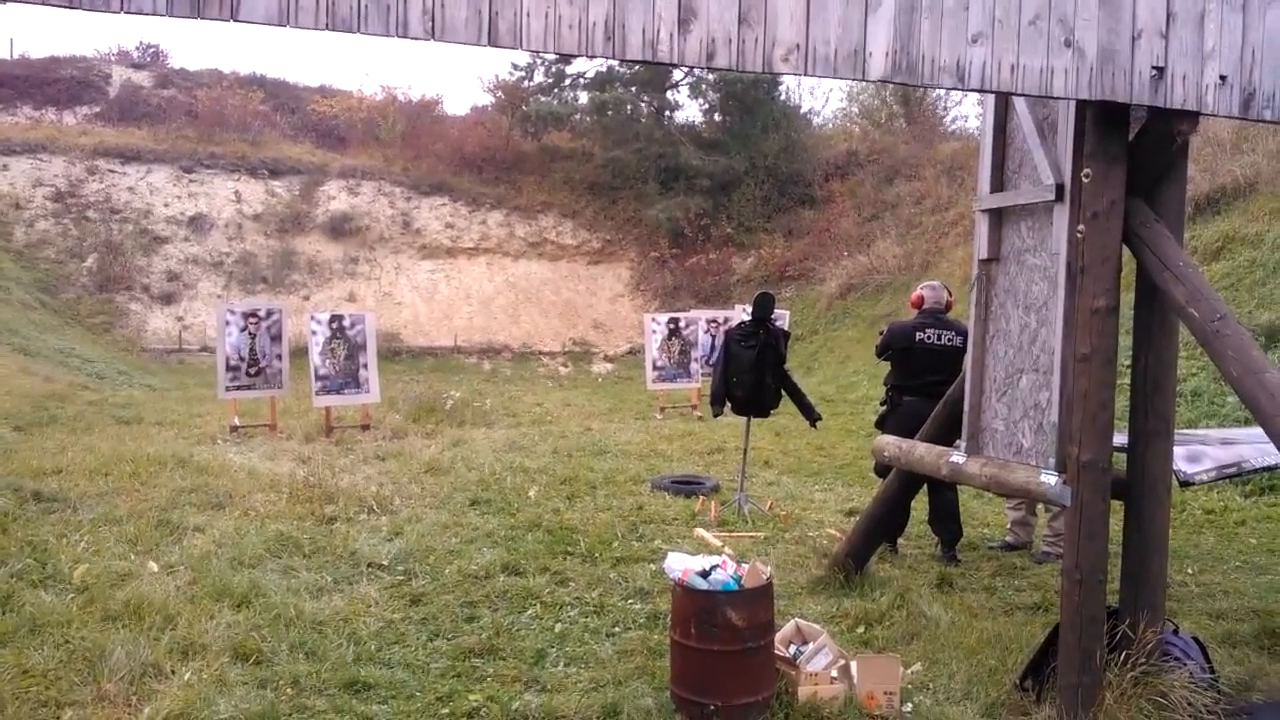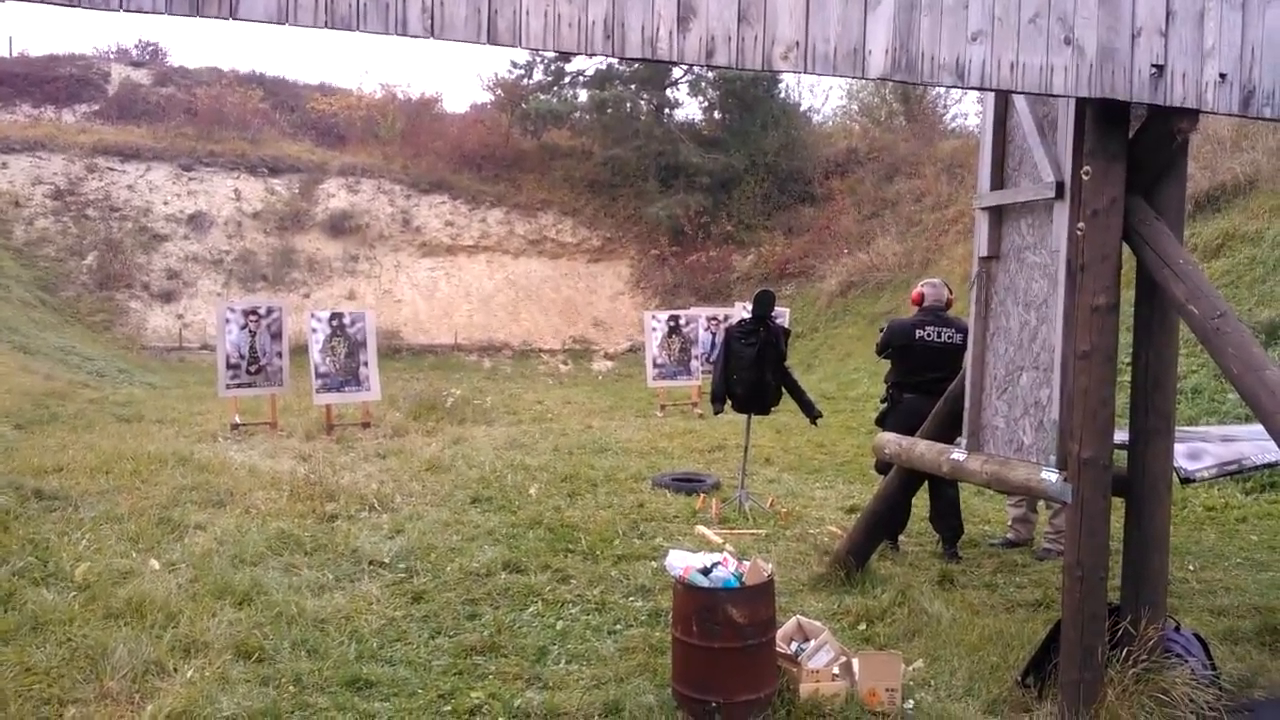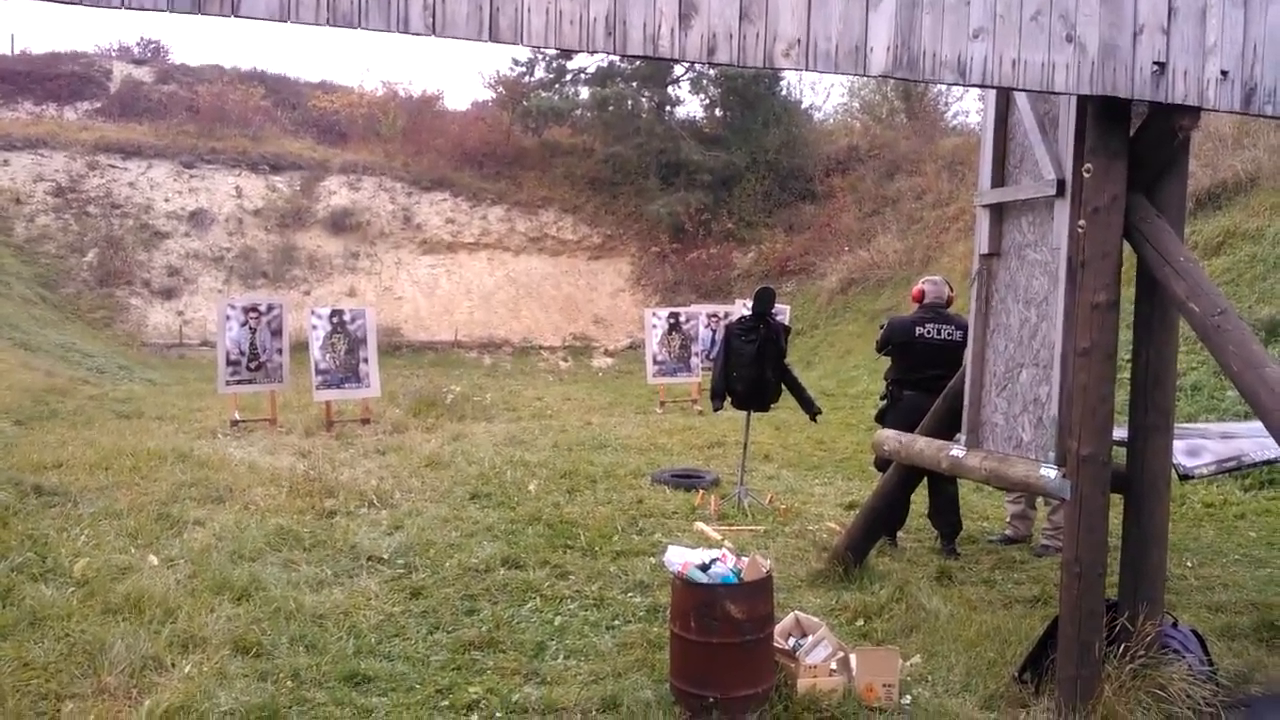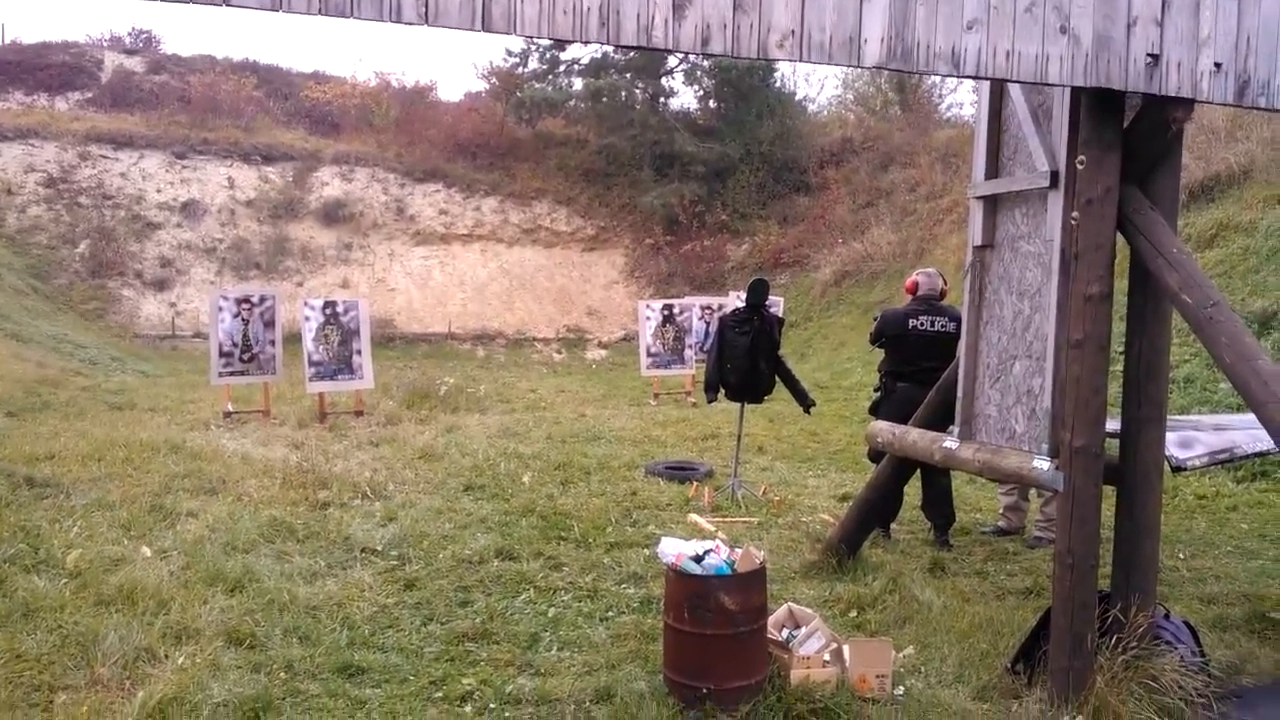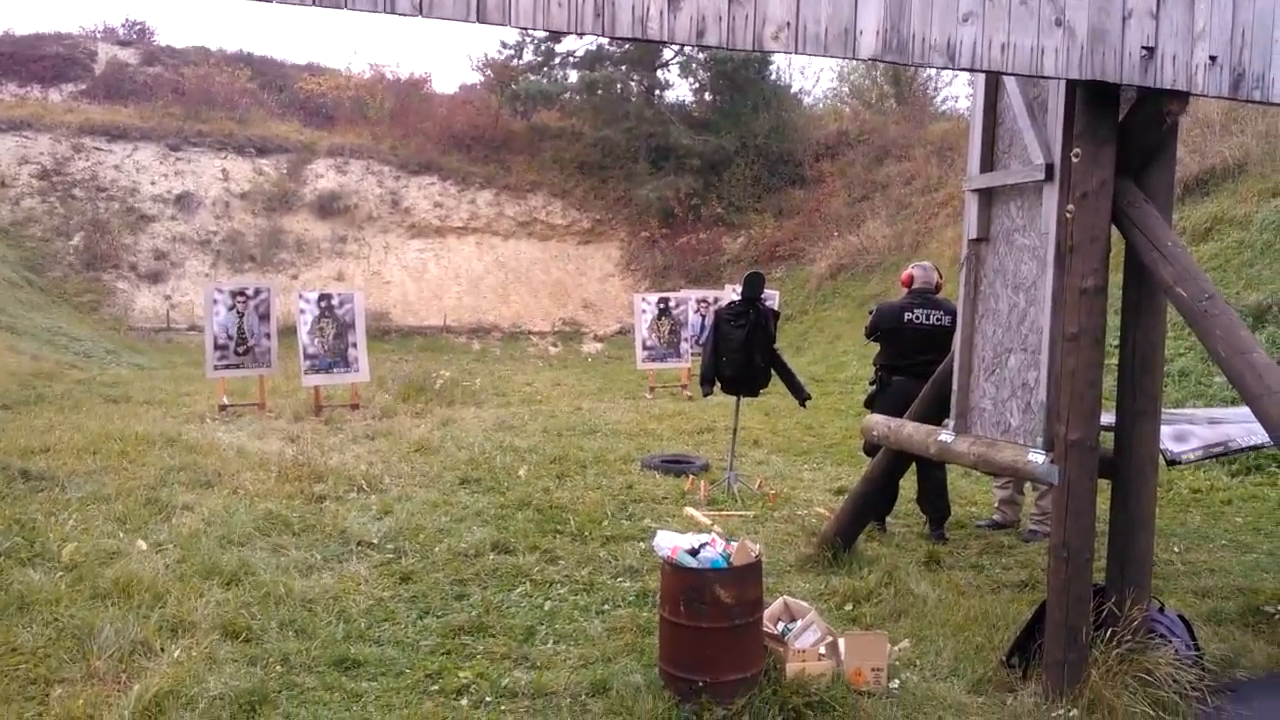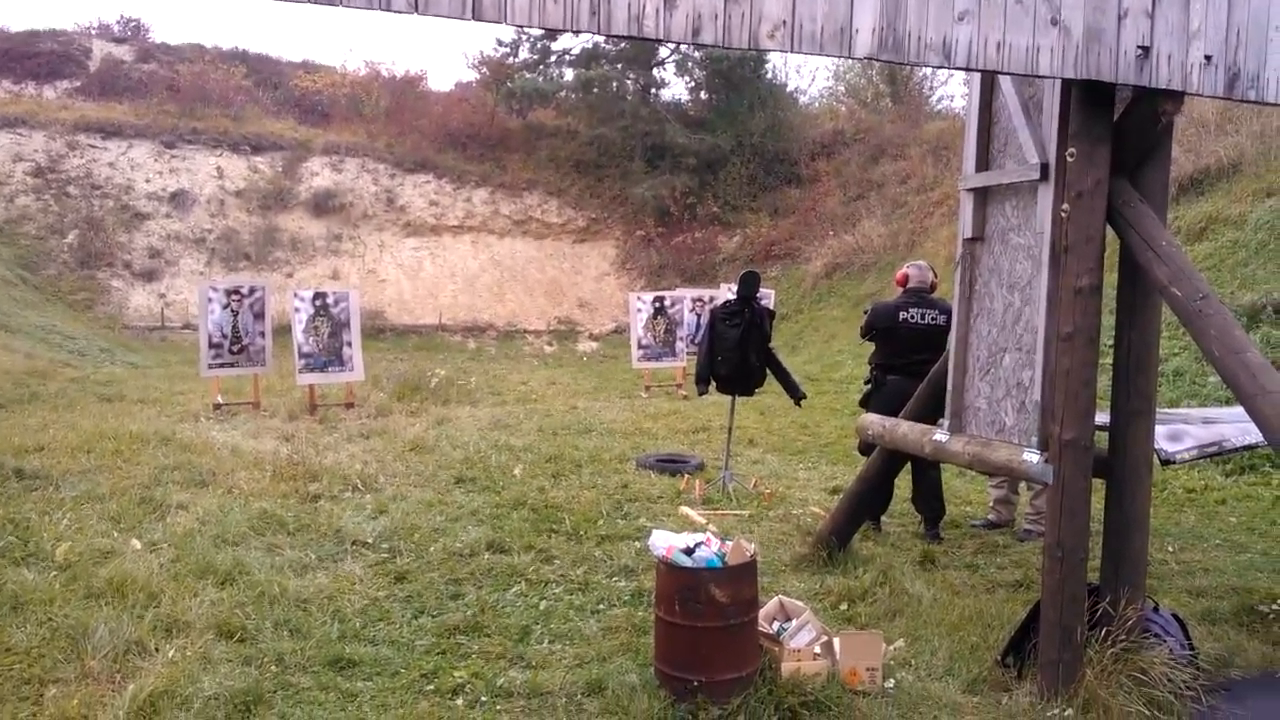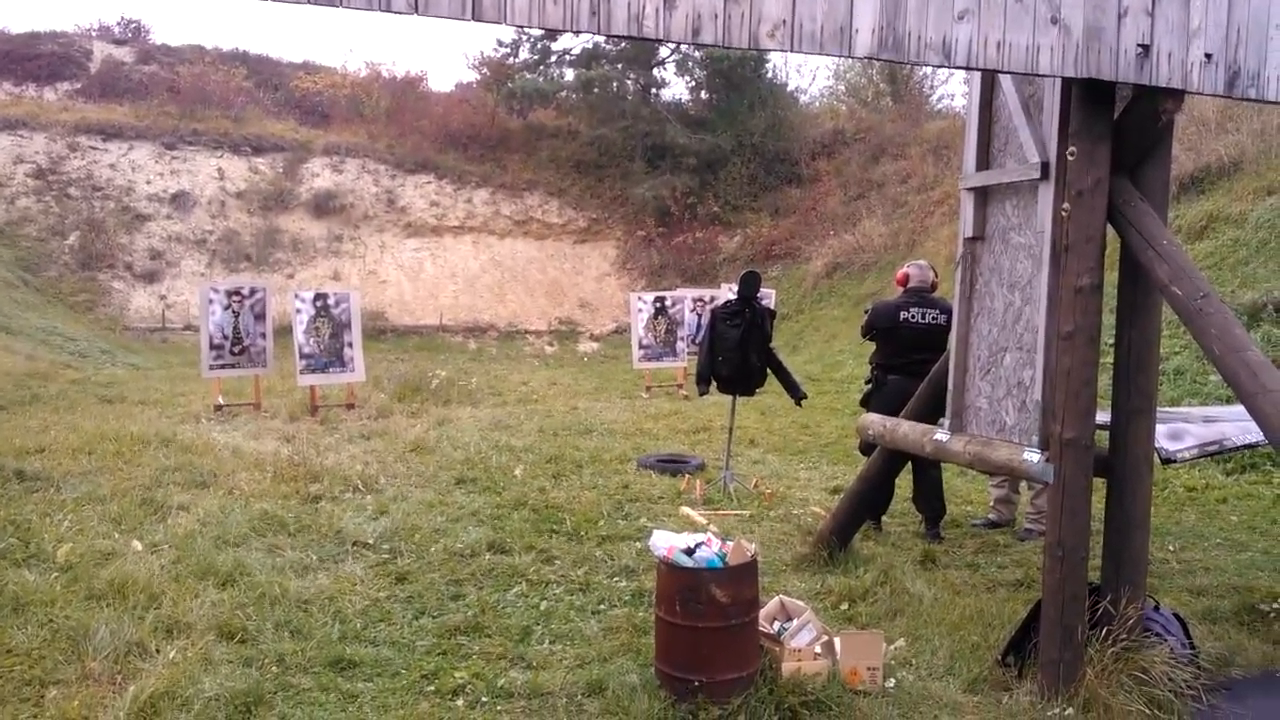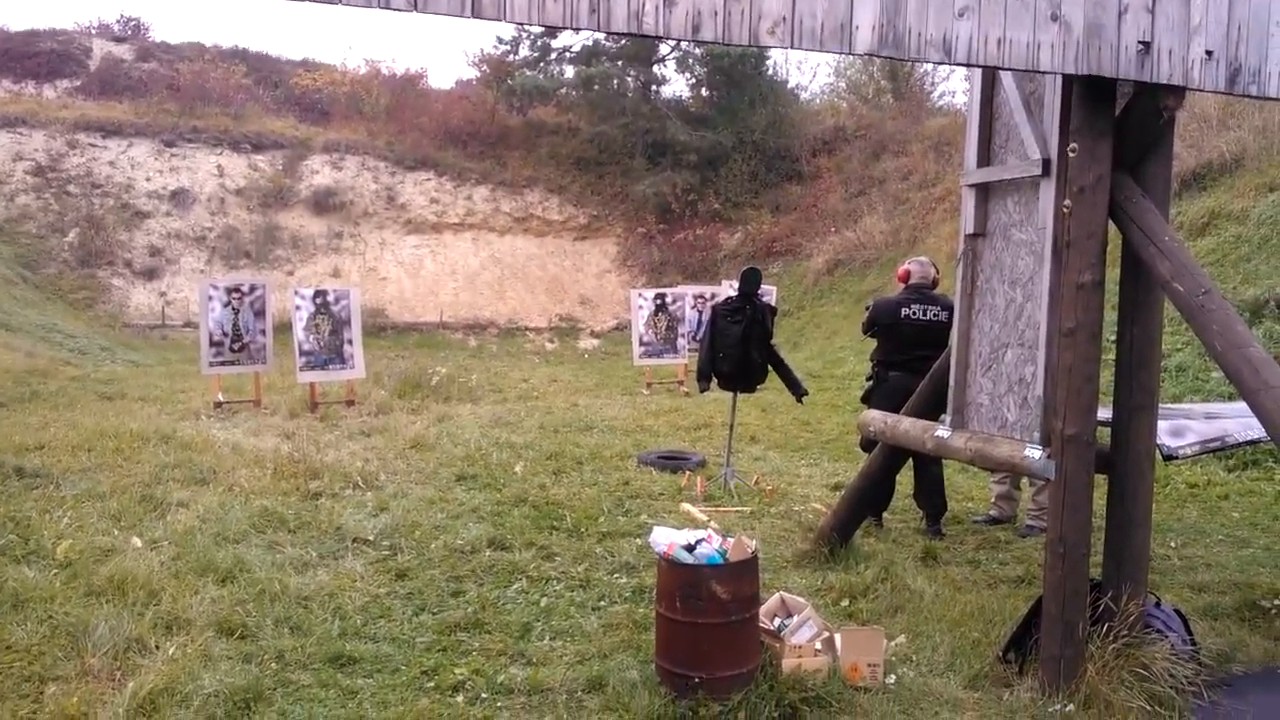
dt=0.1s
person 1, frame 1
left shoulder: (900, 329)
right shoulder: (962, 332)
left elbow: (881, 352)
right elbow: (964, 365)
left wrist: (888, 336)
left hip: (906, 410)
right knee: (943, 479)
left ankle: (888, 539)
right ankle: (948, 546)
person 1, frame 2
left shoulder: (900, 327)
right shoulder: (962, 330)
left elbow: (881, 350)
right elbow: (964, 363)
left hip: (906, 407)
right knee: (944, 476)
left ankle: (889, 536)
right ankle: (949, 543)
person 1, frame 3
left shoulder: (901, 324)
right shoulder: (962, 327)
left elbow: (881, 348)
right elbow: (966, 361)
left hip: (906, 404)
right knee: (943, 473)
left ankle: (888, 532)
right ankle: (948, 539)
person 1, frame 4
left shoulder: (894, 317)
right shoulder: (956, 319)
left elbow: (875, 340)
right elbow: (960, 353)
left hip: (899, 396)
right knee: (936, 464)
left ankle: (881, 524)
right ankle: (941, 530)
person 1, frame 5
left shoulder: (889, 310)
right shoulder: (951, 313)
left elbow: (870, 333)
left hip: (894, 390)
right knee: (931, 458)
left ankle: (877, 517)
right ankle: (936, 524)
person 1, frame 6
left shoulder: (884, 310)
right shoulder: (946, 312)
left elbow: (866, 333)
right elbow: (952, 346)
left hip: (890, 389)
right knee: (926, 458)
left ankle: (872, 517)
right ankle: (932, 524)
person 1, frame 7
left shoulder: (884, 309)
right shoulder: (947, 312)
left elbow: (866, 332)
left hip: (890, 389)
right knee: (927, 457)
left ankle: (873, 516)
right ankle: (932, 524)
person 1, frame 8
left shoulder: (886, 306)
right shoulder: (948, 308)
left elbow: (867, 329)
right elbow: (954, 341)
left hip: (891, 386)
right knee: (929, 454)
left ankle: (874, 513)
right ankle: (933, 520)
